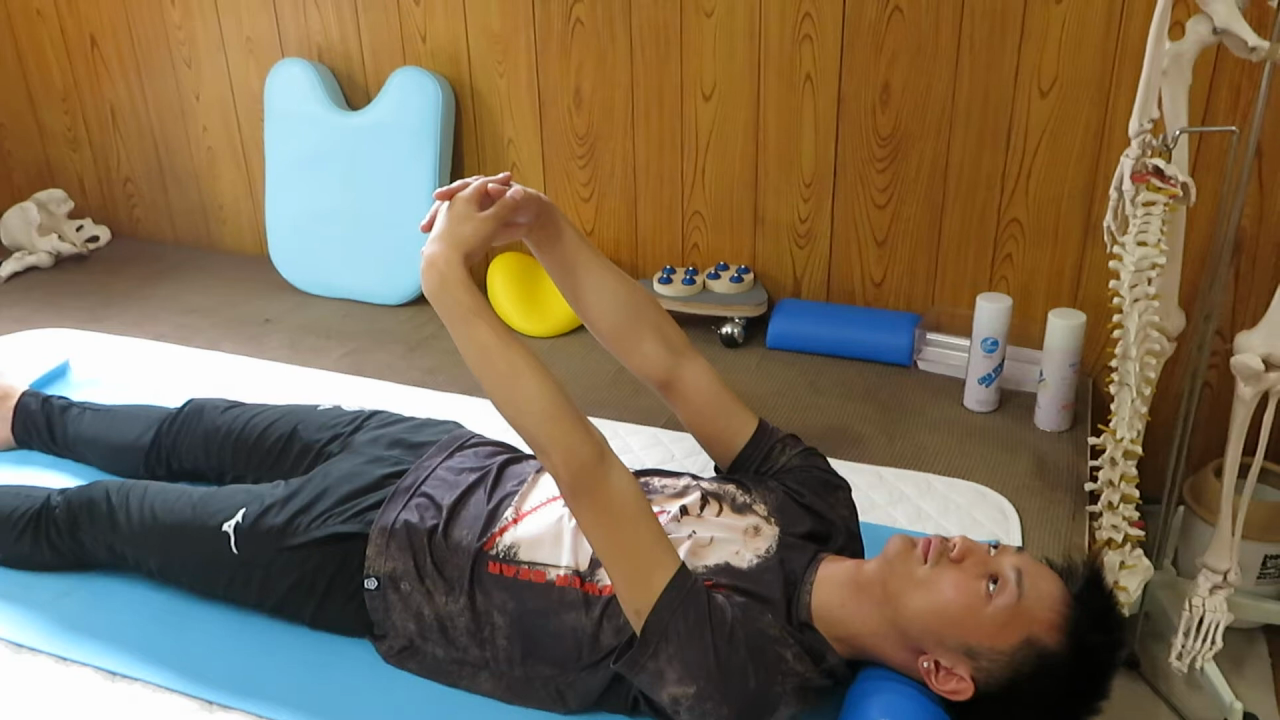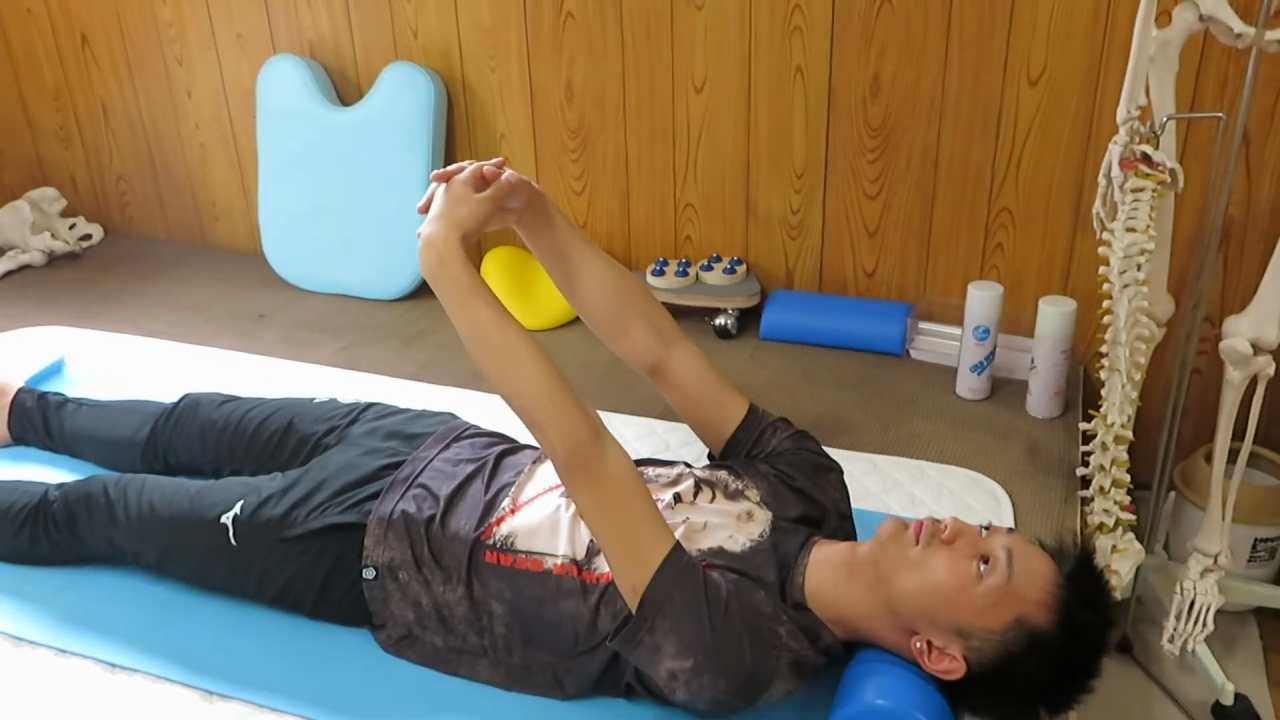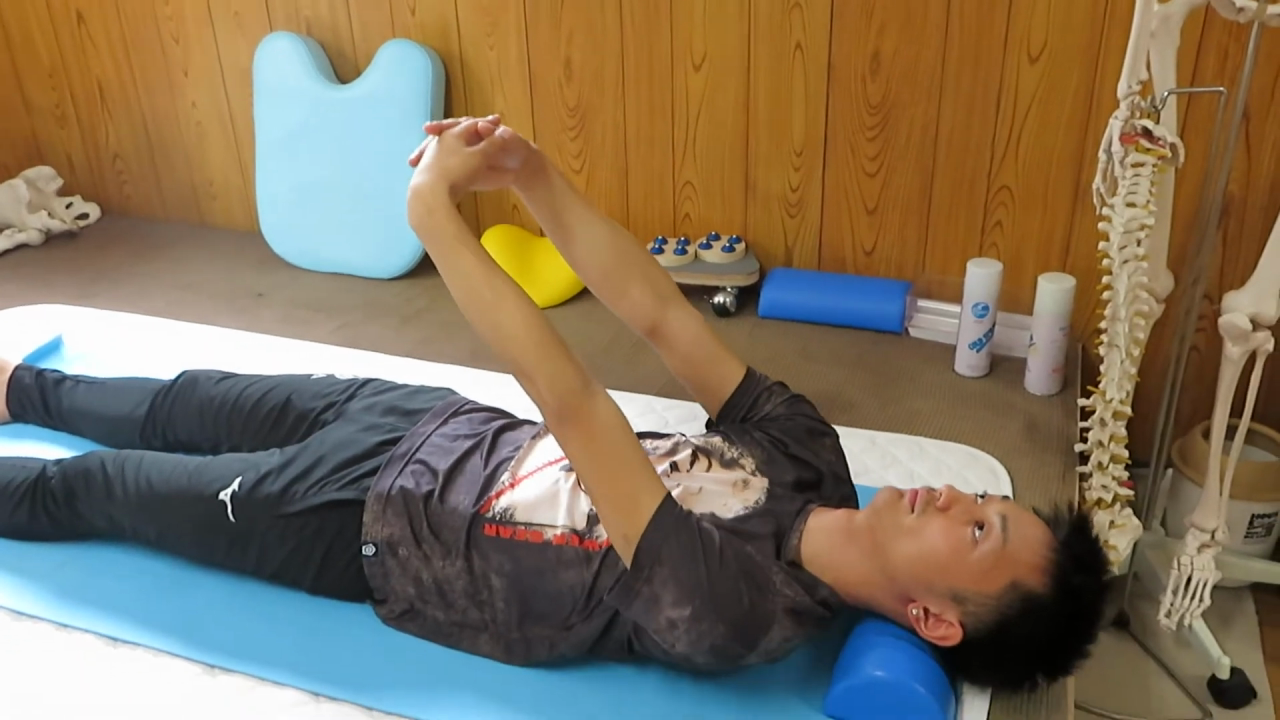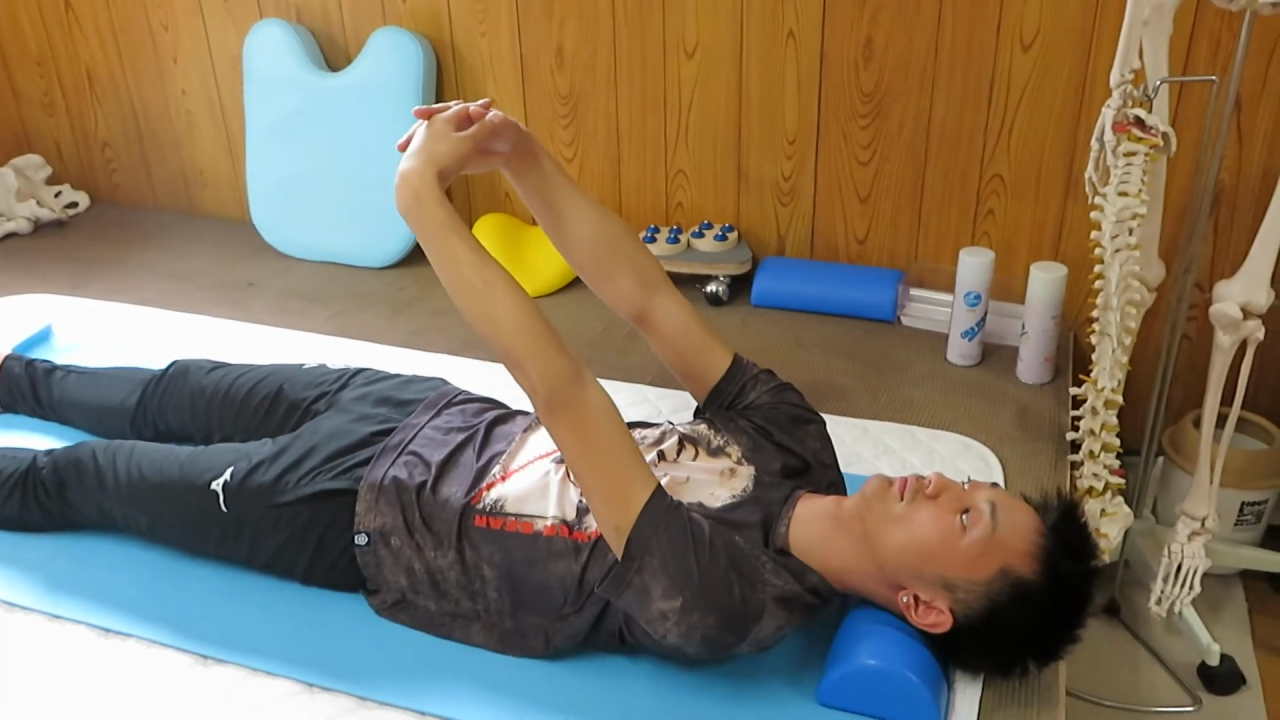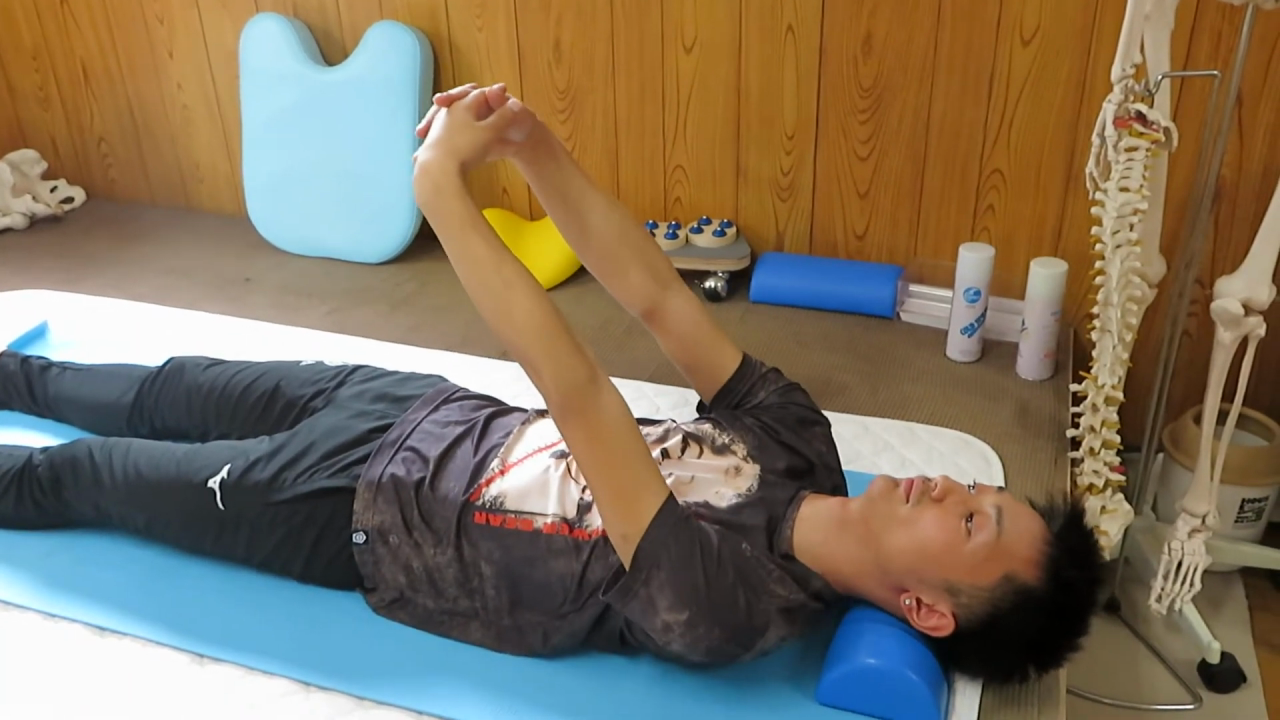
dt=1s
person 1, frame 1
right shoulder: (818, 504)
left elbow: (585, 472)
right elbow: (665, 364)
left wrist: (447, 277)
right wrist: (545, 230)
left hip: (376, 559)
right hip: (445, 463)
left knee: (101, 518)
right knee: (188, 435)
person 1, frame 2
right shoulder: (811, 488)
left elbow: (580, 454)
right elbow: (656, 350)
left wrist: (445, 258)
right wrist: (535, 216)
left hip: (371, 550)
right hip: (440, 454)
left knee: (99, 513)
right knee: (187, 429)
person 1, frame 3
left shoulder: (737, 609)
right shoulder: (807, 457)
left elbow: (572, 406)
right elbow: (657, 313)
left wrist: (432, 212)
right wrist: (530, 175)
left hip: (368, 527)
right hip: (439, 428)
left knee: (99, 490)
right knee: (184, 407)
person 1, frame 4
left shoulder: (723, 600)
right shoulder: (796, 444)
left elbow: (562, 392)
right elbow: (644, 299)
left wrist: (421, 199)
right wrist: (519, 157)
left hip: (363, 513)
right hip: (434, 418)
left knee: (91, 479)
right knee: (178, 397)
person 1, frame 5
left shoulder: (729, 604)
right shoulder: (799, 440)
left elbow: (575, 395)
right elbow: (654, 294)
left wrist: (442, 187)
right wrist: (529, 142)
left hip: (359, 511)
right hip: (429, 415)
right knee: (172, 394)
